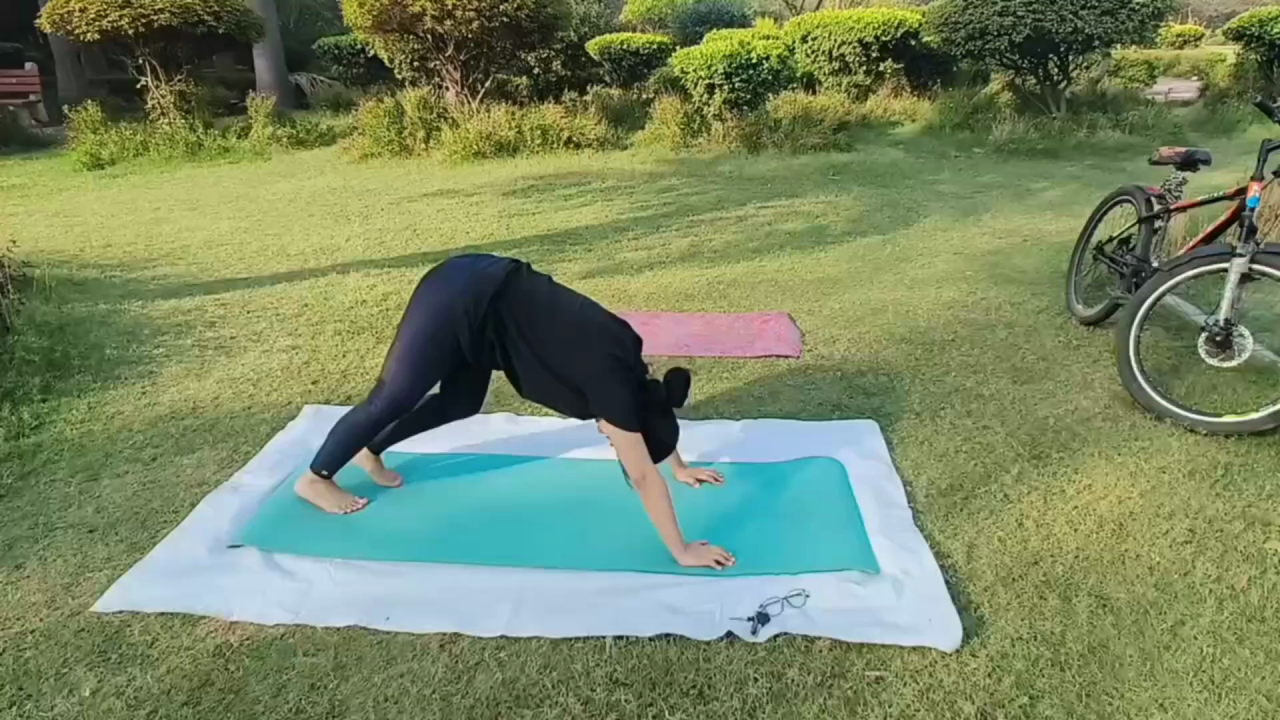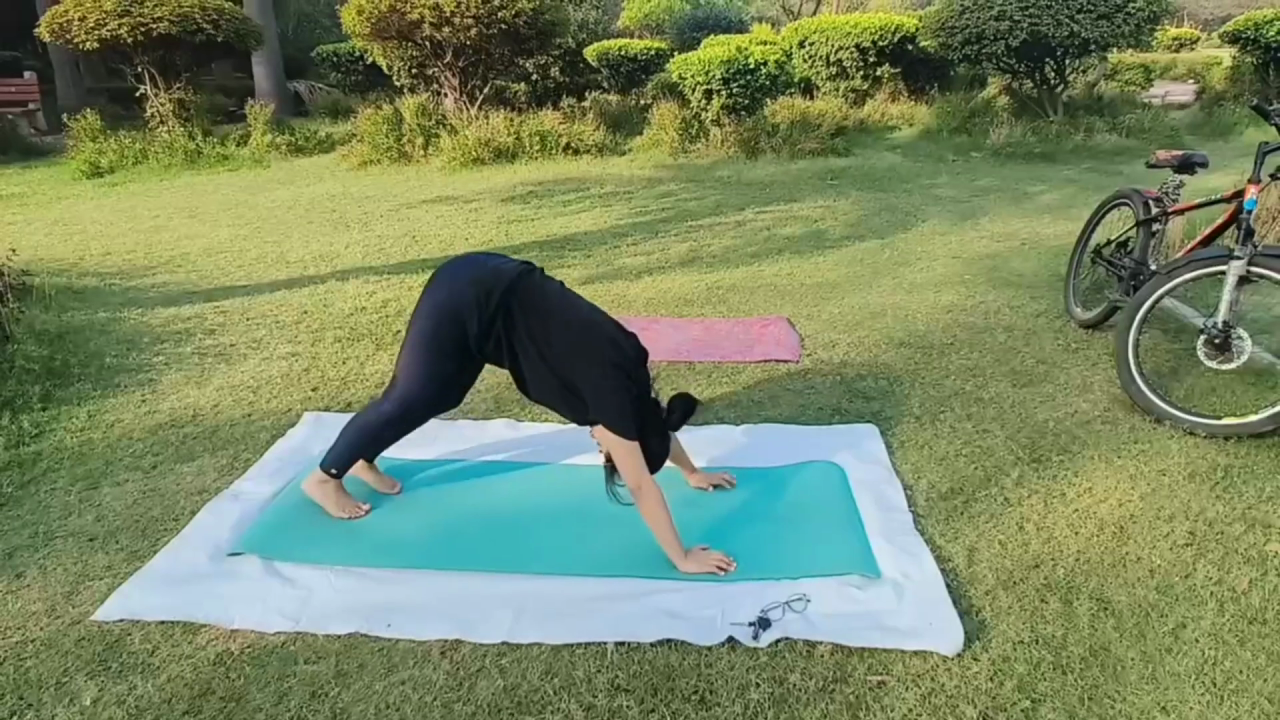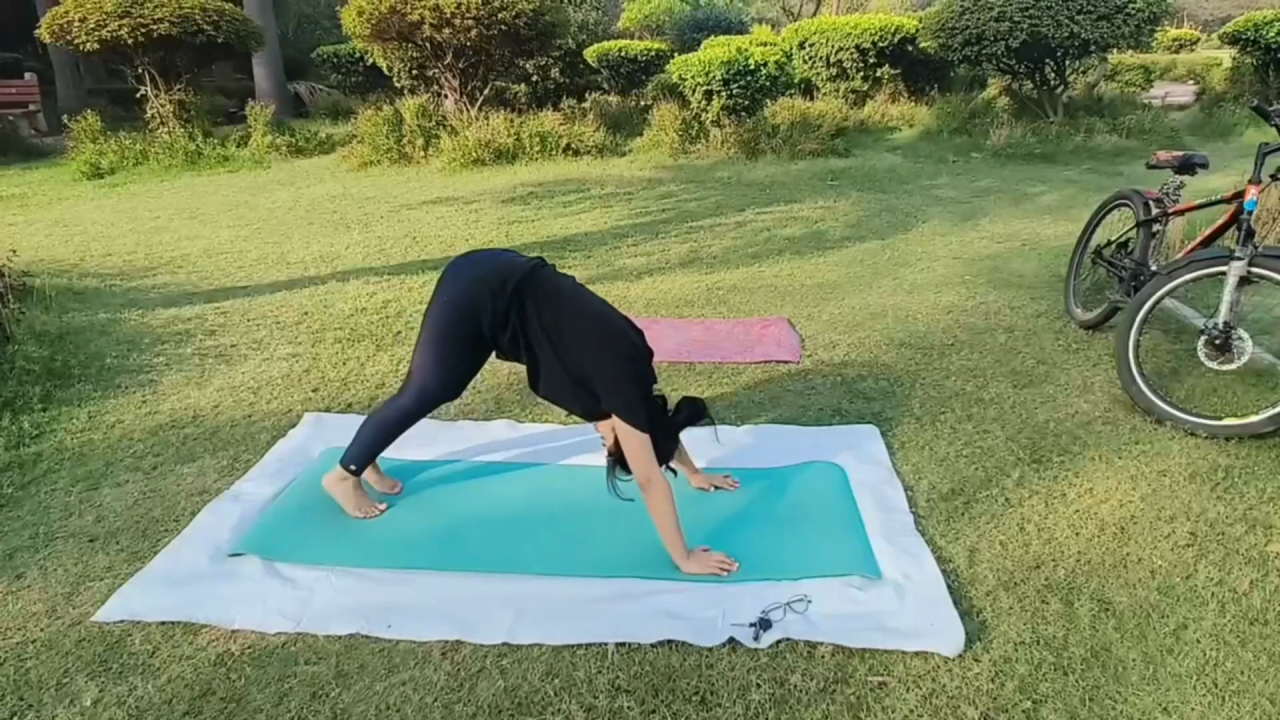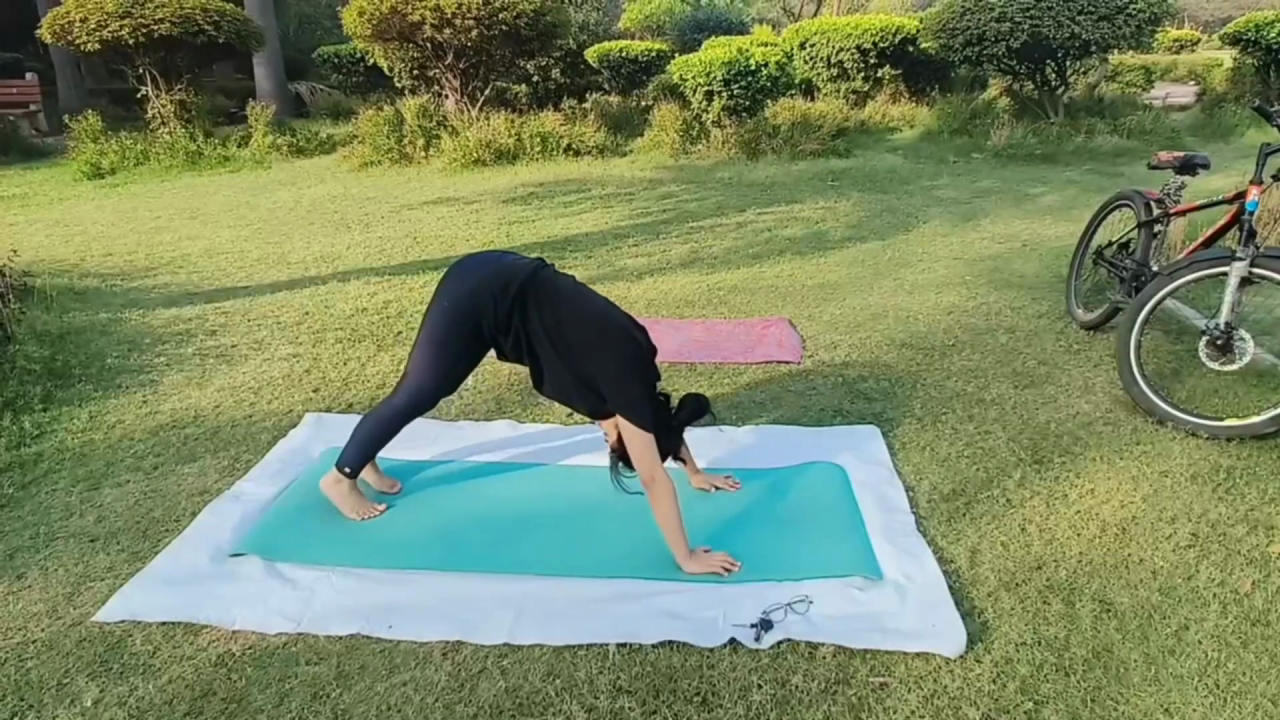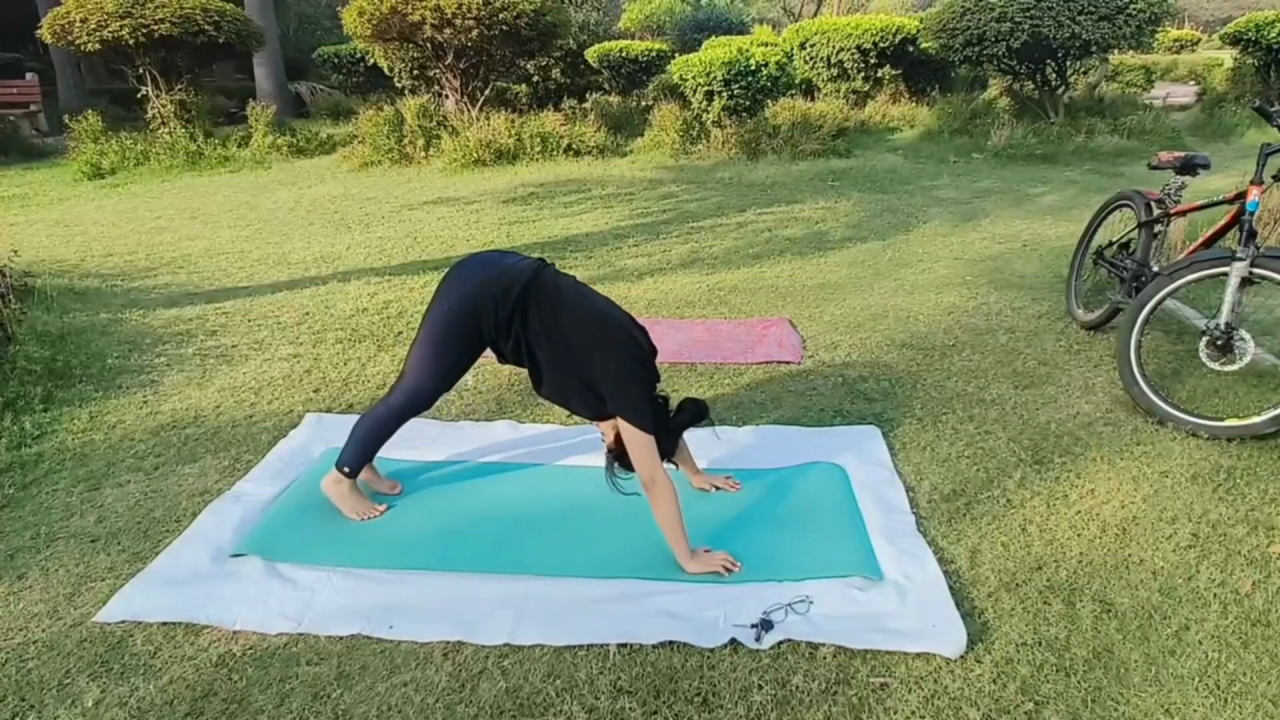
dt=0.2s
person 1, frame 1
left shoulder: (624, 361)
right shoulder: (611, 382)
left elbow: (654, 412)
right elbow: (644, 478)
left wrist: (681, 466)
right wrist: (683, 552)
left hip: (482, 288)
right hip: (460, 305)
left knee: (462, 403)
right knee: (392, 398)
left ankle: (369, 451)
right ankle: (315, 478)
person 1, frame 2
left shoulder: (627, 375)
right shoulder: (611, 390)
left elbow: (655, 424)
right elbow: (641, 484)
left wrist: (695, 473)
right wrist: (682, 558)
left hip: (485, 288)
right hip: (467, 298)
left knee: (445, 398)
right knee: (407, 398)
left ankle: (363, 459)
right ankle: (325, 479)
person 1, frame 3
left shoulder: (631, 369)
right shoulder: (623, 383)
left elbow: (661, 424)
right elbow: (650, 480)
left wrist: (695, 473)
right wrist: (685, 559)
left hip: (499, 284)
right hip: (480, 291)
left knee: (443, 389)
right knee: (422, 393)
left ankle: (365, 461)
right ankle: (344, 476)
person 1, frame 4
left shoulder: (634, 368)
right shoulder: (626, 384)
left elbow: (665, 422)
right elbow: (654, 479)
left wrist: (696, 473)
right wrist: (687, 558)
left hip: (502, 283)
right hip: (482, 293)
left knee: (436, 387)
right knee: (418, 393)
left ankle: (366, 460)
right ankle: (341, 477)
person 1, frame 5
left shoulder: (633, 366)
right shoulder: (626, 383)
left elbow: (663, 424)
right elbow: (654, 481)
left wrist: (696, 474)
right wrist: (689, 559)
left hip: (503, 283)
right hip: (484, 294)
left knee: (430, 384)
right knee: (415, 392)
left ankle: (363, 464)
right ankle: (340, 478)
